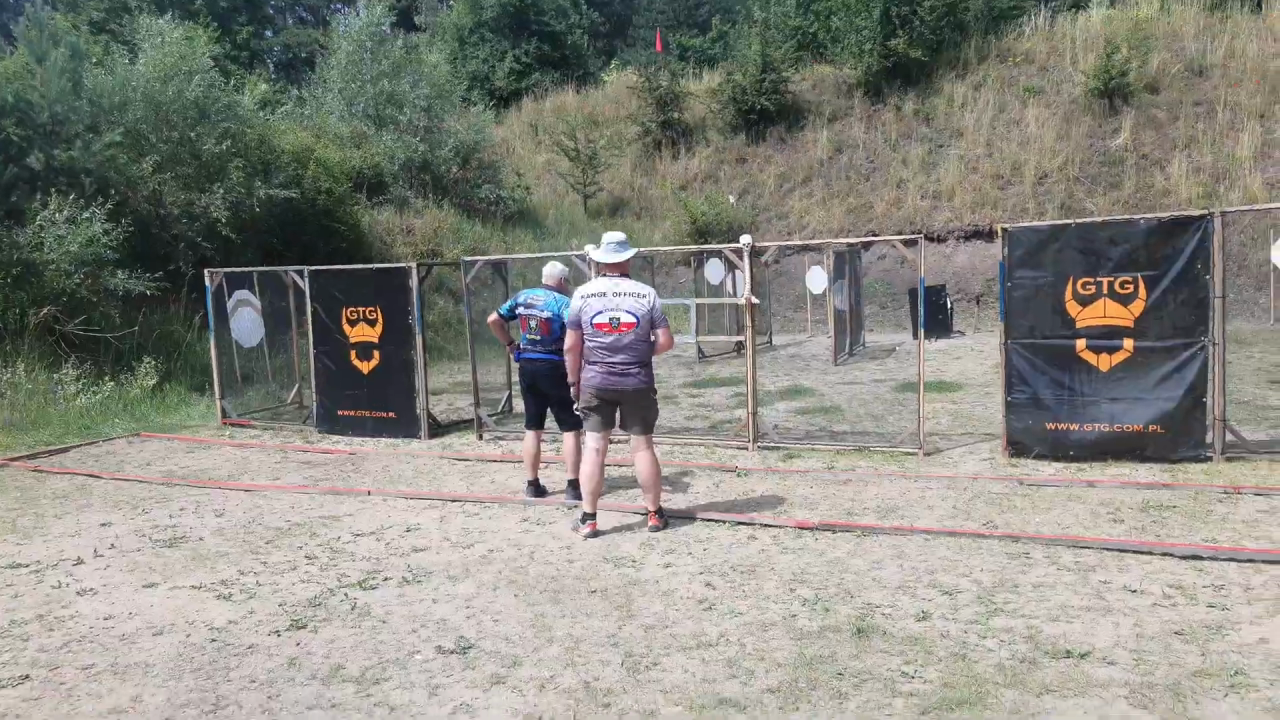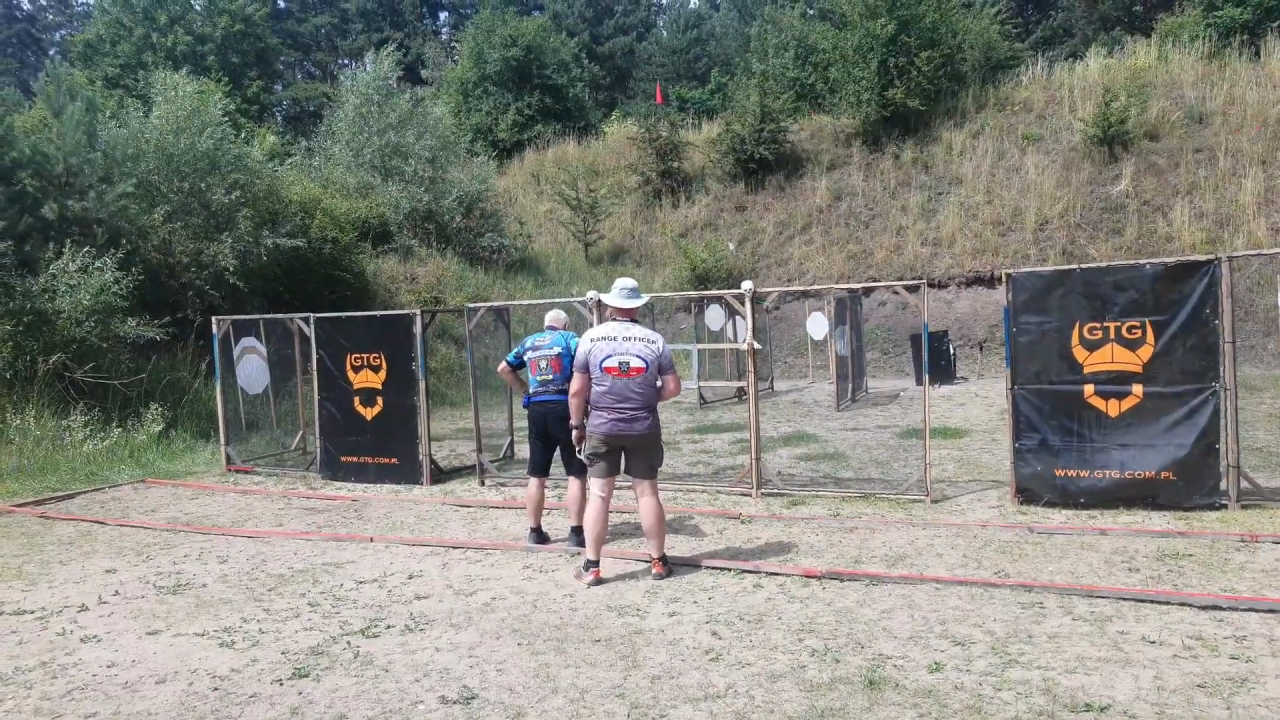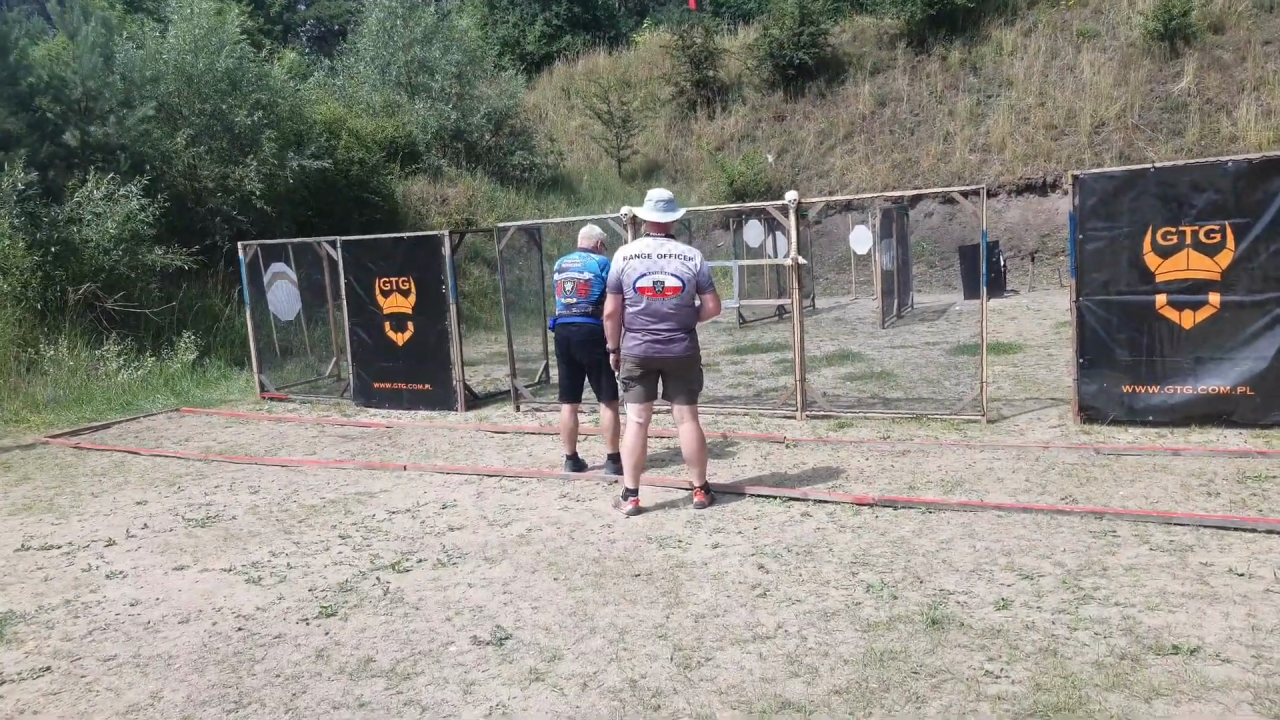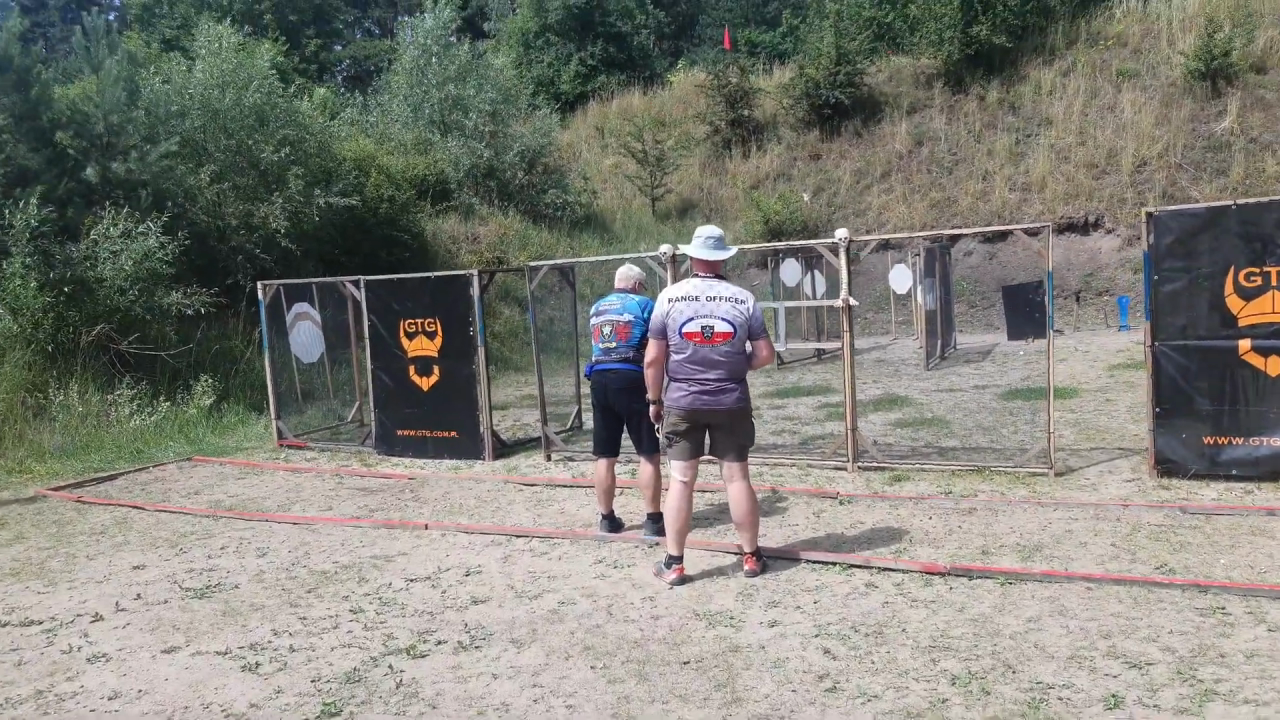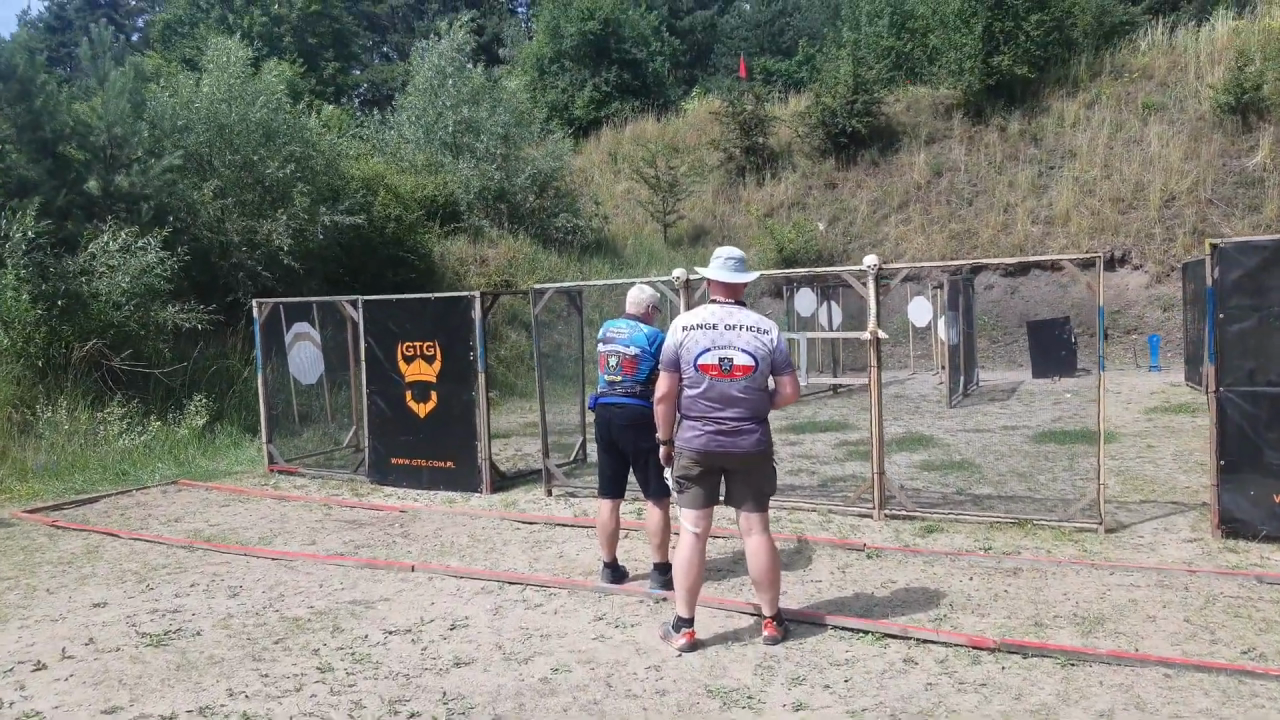
dt=1s
person 1, frame 1
left shoulder: (583, 294)
right shoulder: (646, 294)
left elbow: (571, 346)
right elbow: (665, 342)
left wrist: (574, 380)
left hip: (596, 382)
right hip: (637, 383)
left knee: (594, 448)
right knee: (642, 447)
left ankle: (588, 519)
right ankle: (655, 514)
person 1, frame 2
left shoulder: (591, 337)
right shoulder: (655, 340)
left elbow: (577, 390)
right elbow: (673, 388)
left wrist: (577, 425)
left hip: (601, 427)
right hip: (643, 428)
left knee: (599, 494)
right knee: (647, 493)
left ankle: (591, 566)
right ankle: (659, 561)
person 1, frame 3
left shoulder: (624, 255)
right shoulder: (692, 256)
left elbow: (611, 312)
right elbow: (712, 307)
left wrist: (614, 348)
left hip: (637, 350)
right hip: (681, 350)
left knee: (636, 421)
right knee: (687, 418)
left ankle: (630, 496)
right ankle: (700, 490)
person 1, frame 4
left shoulder: (669, 297)
right shoulder: (743, 298)
left elbow: (653, 359)
right elbow: (765, 354)
left wrist: (654, 399)
left hip: (682, 402)
right hip: (731, 402)
left knee: (681, 480)
right knee: (737, 477)
left ankle: (674, 564)
right ankle: (751, 556)
person 1, frame 5
left shoulder: (684, 324)
right shoulder: (767, 329)
left elbow: (664, 394)
right elbow: (789, 392)
left wrist: (665, 439)
left hip: (695, 443)
right hip: (750, 444)
left knee: (692, 531)
right knee: (756, 530)
right ankle: (771, 621)
person 2, frame 1
left shoulder: (521, 297)
right shoulder: (562, 302)
left elbow: (493, 320)
left wrist: (509, 343)
left hip: (527, 367)
right hip: (553, 368)
left knee: (532, 428)
right knee: (571, 428)
left ankle: (532, 485)
right ankle: (573, 487)
person 2, frame 2
left shoulder: (528, 343)
right shoulder: (567, 337)
left elbow: (503, 368)
left hip: (537, 410)
right hip: (564, 408)
left knee: (537, 475)
right knee: (576, 474)
left ankle: (535, 531)
right ankle: (576, 533)
person 2, frame 3
left shoulder: (559, 265)
right shoulder: (601, 263)
left hip: (563, 333)
right hip: (591, 333)
left knee: (568, 402)
right knee: (608, 400)
left ankle: (571, 459)
right ankle: (613, 460)
person 2, frame 4
left shoulder: (596, 308)
right shoulder: (643, 304)
left hip: (599, 381)
right hip: (631, 380)
left knee: (604, 456)
right knee: (649, 454)
left ankle: (607, 518)
right ankle: (653, 520)
person 2, frame 5
left shoulder: (605, 330)
right shoulder: (653, 336)
left hip: (605, 415)
right hip: (638, 417)
left knee: (608, 497)
right knee: (657, 498)
left ankle: (610, 567)
right ankle: (660, 571)
